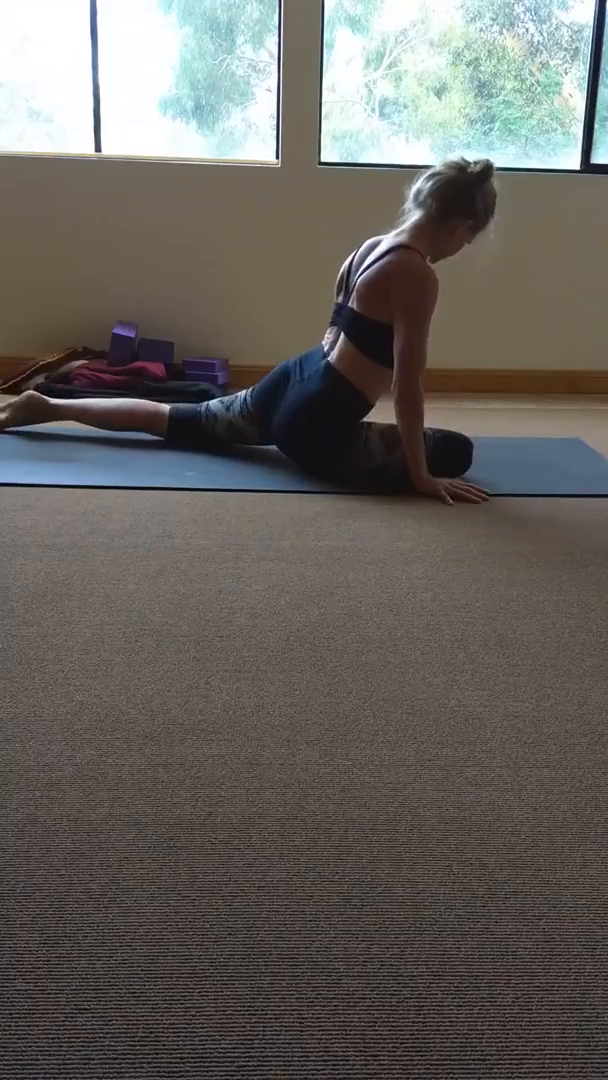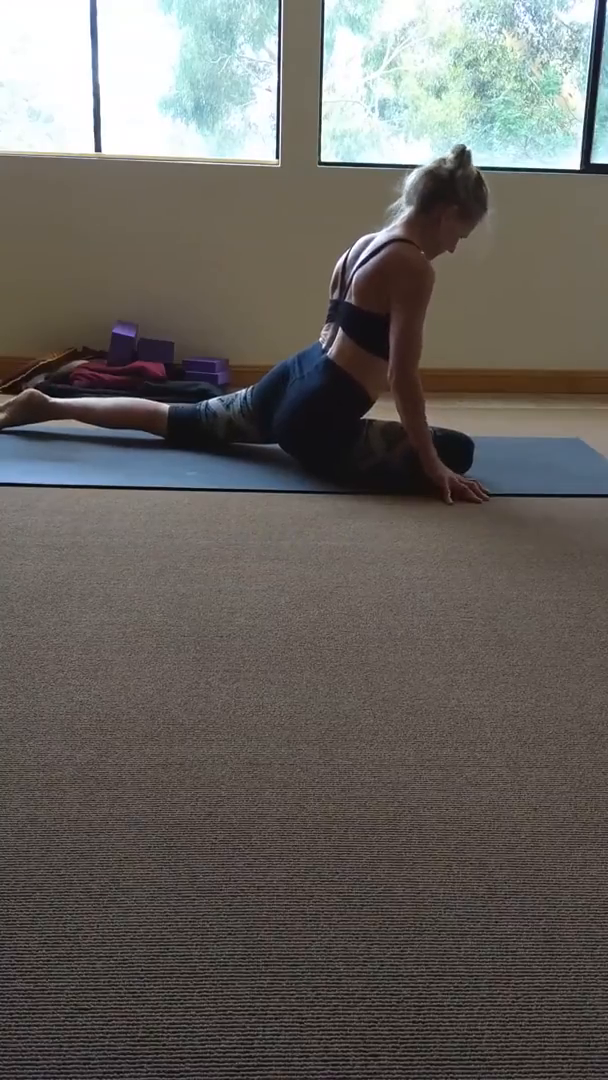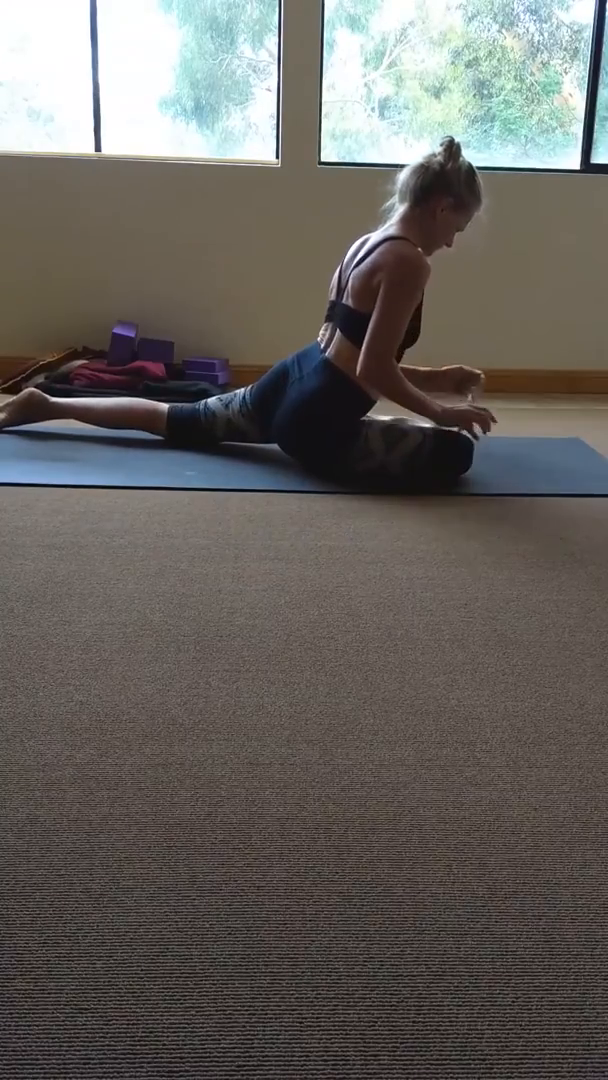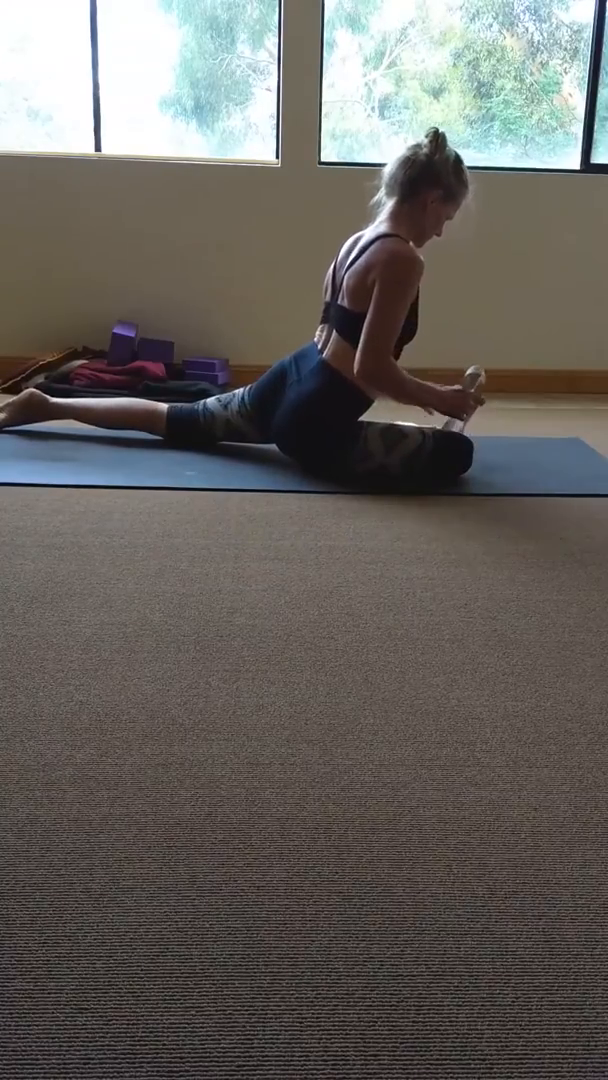
dt=0.5s
person 1, frame 1
left shoulder: (372, 247)
right shoulder: (417, 277)
right elbow: (407, 385)
right wrist: (420, 477)
left hip: (292, 382)
right hip: (317, 428)
left knee: (178, 422)
left ankle: (47, 406)
person 1, frame 2
left shoulder: (365, 245)
right shoulder: (413, 267)
right elbow: (402, 375)
right wrist: (431, 465)
left hip: (292, 380)
right hip: (318, 424)
left knee: (178, 422)
left ankle: (47, 404)
person 1, frame 3
left shoulder: (366, 244)
right shoulder: (409, 264)
right elbow: (374, 370)
left wrist: (434, 379)
right wrist: (444, 415)
left hip: (291, 382)
right hip: (316, 423)
left knee: (178, 419)
left ankle: (47, 403)
person 1, frame 4
left shoulder: (357, 242)
right shoulder: (402, 260)
right elbow: (370, 367)
left wrist: (410, 387)
right wrist: (437, 398)
left hip: (288, 382)
right hip: (316, 424)
left knee: (176, 421)
left ankle: (47, 405)
